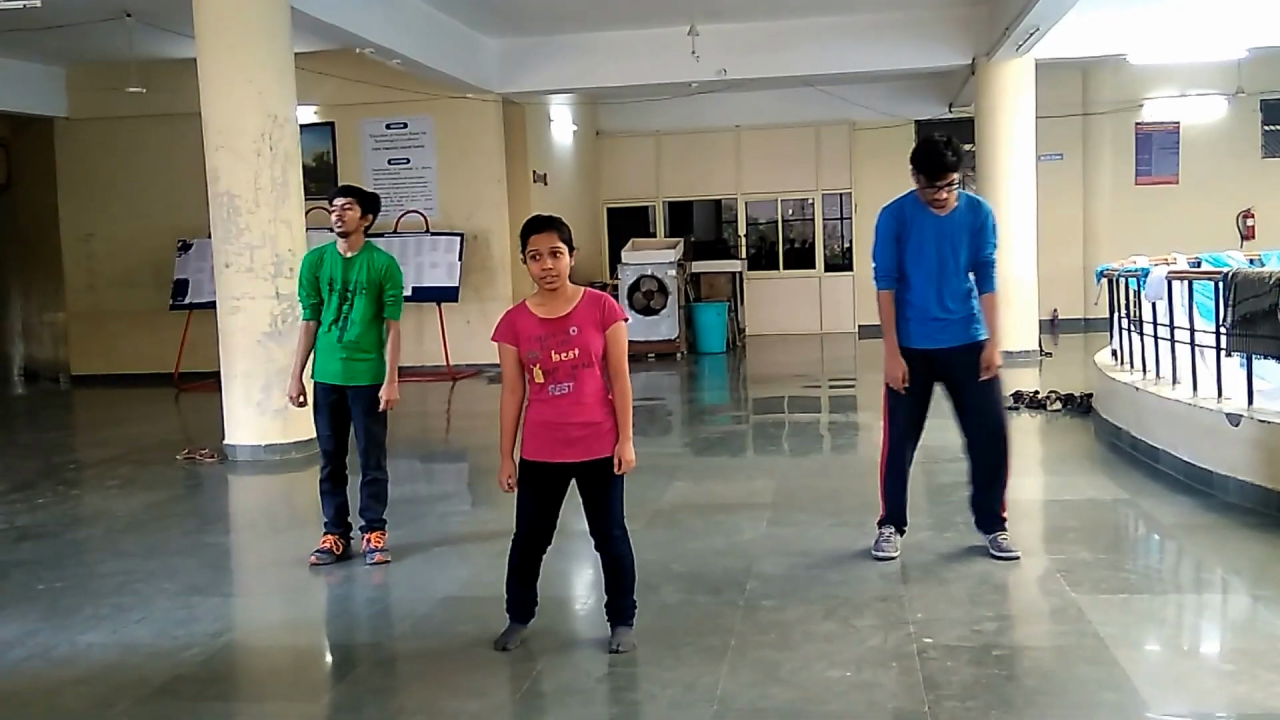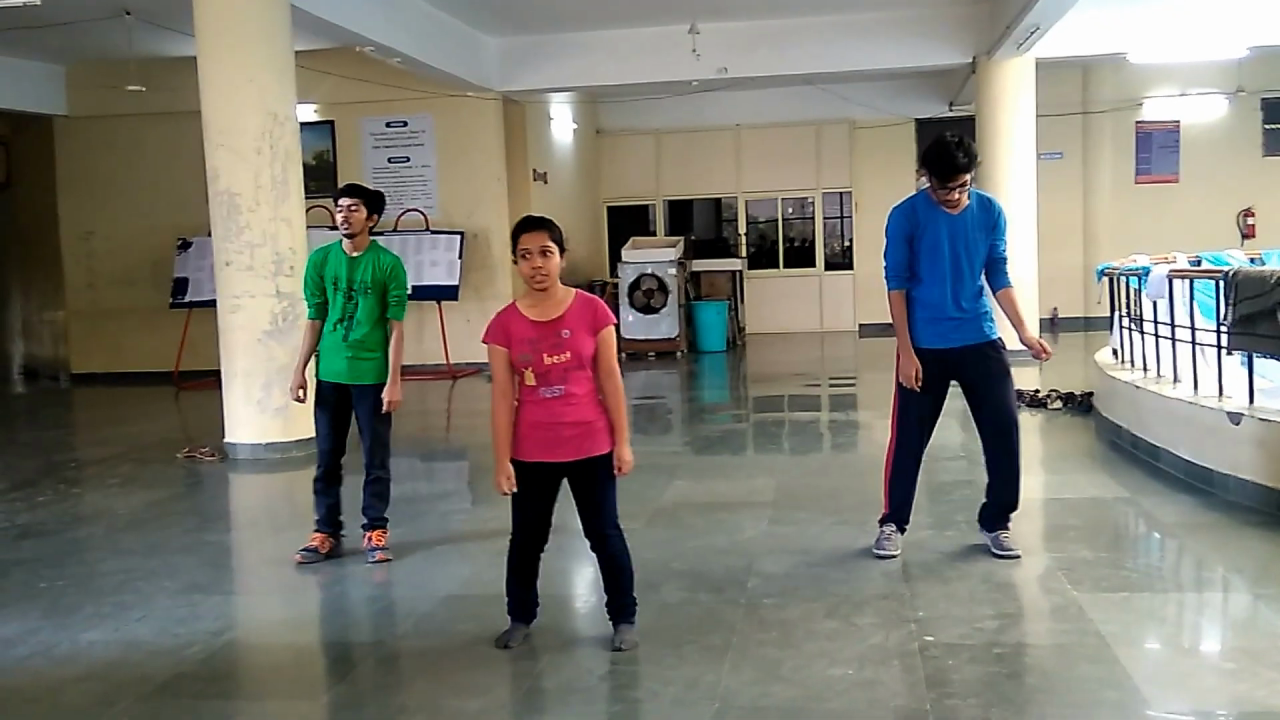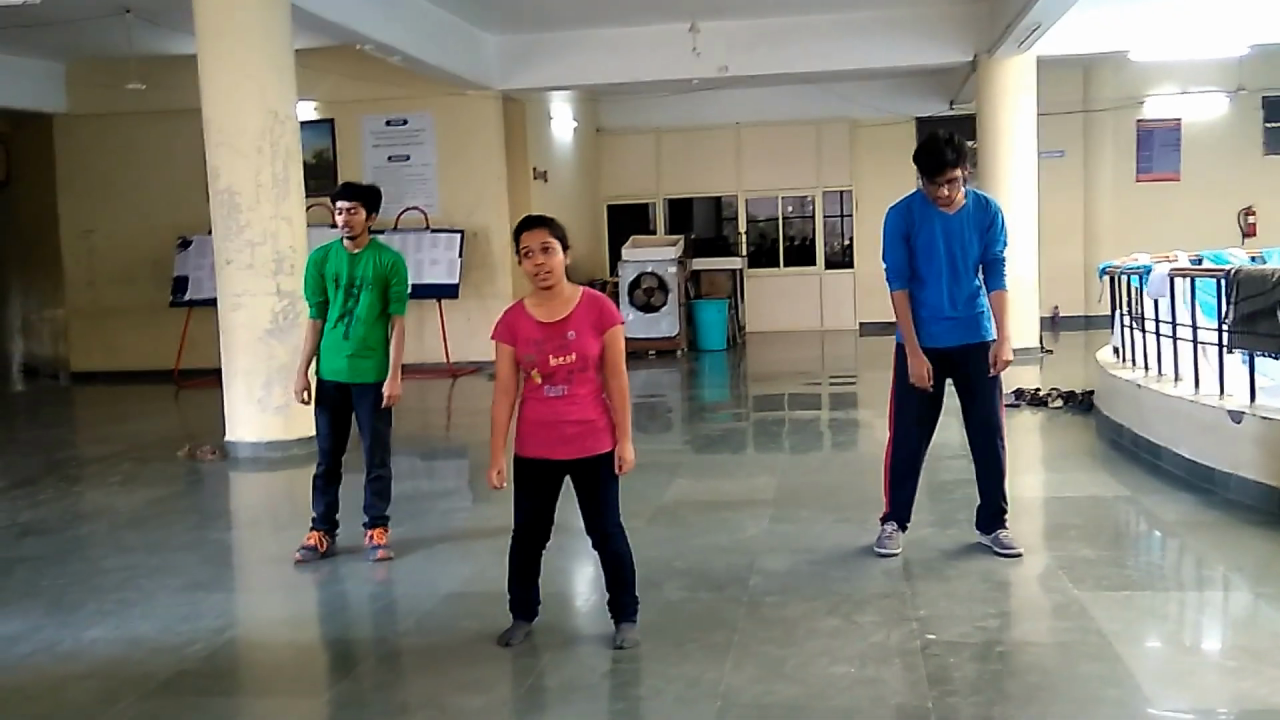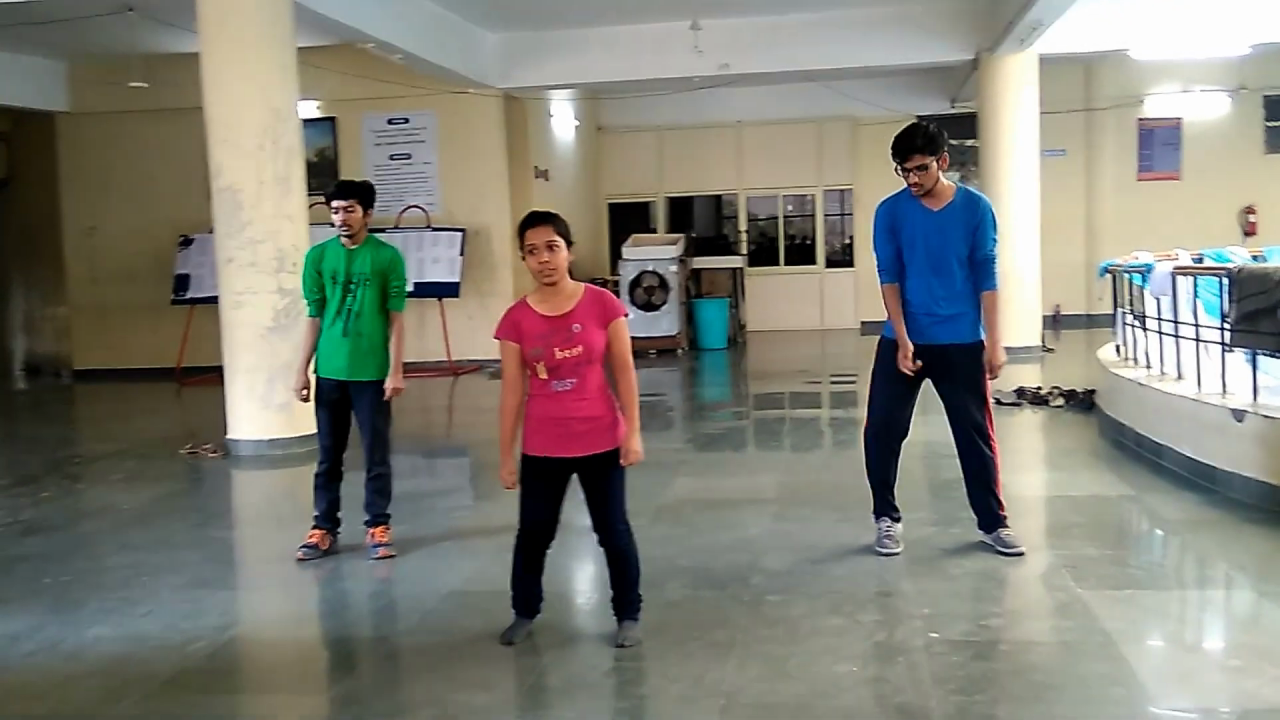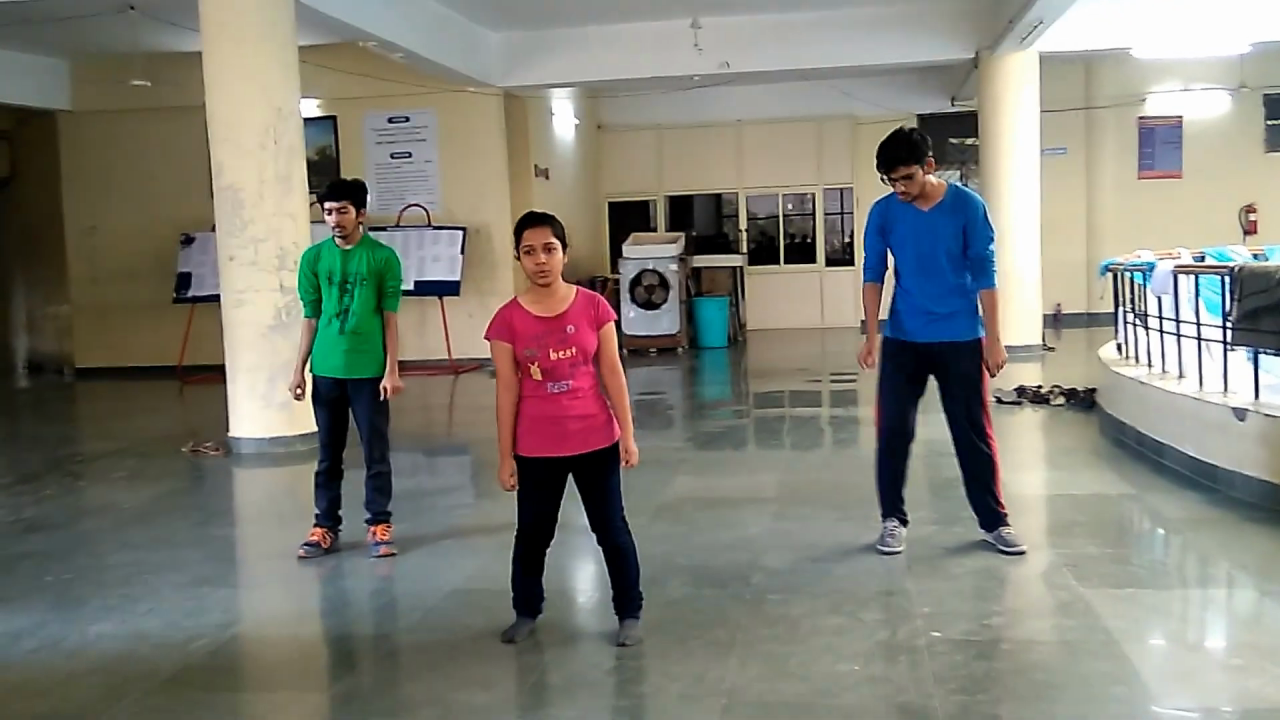
dt=0.2s
person 1, frame 1
left shoulder: (601, 307)
right shoulder: (514, 321)
left elbow: (619, 377)
right elbow: (512, 392)
left wrist: (626, 439)
right wrist: (506, 456)
left hip: (599, 446)
right hip: (540, 451)
left knee: (610, 535)
right knee: (529, 537)
left ankle: (622, 621)
right ankle: (518, 618)
person 1, frame 2
left shoulder: (591, 309)
right shoulder: (505, 322)
left elbow: (610, 379)
right elbow: (503, 395)
left wrist: (623, 441)
right wrist: (502, 460)
left hip: (591, 446)
right hip: (532, 452)
left knee: (605, 534)
right knee: (526, 537)
left ankle: (623, 619)
right ankle: (520, 618)
person 1, frame 3
left shoulder: (598, 307)
right shoulder: (512, 321)
left elbow: (616, 378)
right elbow: (505, 391)
left wrist: (624, 440)
right wrist: (496, 456)
left hip: (594, 445)
right hip: (535, 450)
left knee: (607, 532)
right knee: (528, 534)
left ankle: (625, 617)
right ankle: (522, 615)
person 1, frame 4
left shoulder: (602, 303)
right shoulder: (516, 318)
left elbow: (623, 370)
right elbow: (512, 389)
left wrist: (633, 431)
right wrist: (506, 454)
left hip: (600, 441)
right hip: (543, 447)
left knee: (613, 529)
right knee: (533, 531)
left ankle: (628, 615)
right ankle: (524, 612)
person 1, frame 5
left shoulder: (593, 305)
right shoulder: (507, 318)
left elbow: (612, 372)
right elbow: (507, 390)
left wrist: (628, 433)
right wrist: (505, 455)
left hip: (596, 441)
right hip: (536, 448)
left knee: (611, 529)
right knee: (533, 532)
left ankle: (629, 613)
right ankle: (526, 612)
person 2, frame 1
left shoulder: (979, 213)
right shoulder: (894, 216)
left elbow: (986, 280)
right elbow: (885, 285)
left wrist: (992, 342)
right wrist: (892, 352)
left hip: (967, 342)
right hip: (911, 345)
left knee: (991, 433)
right knee: (899, 438)
left ankle: (992, 524)
right ankle: (891, 525)
person 2, frame 2
left shoulder: (990, 211)
right shoulder: (905, 215)
left elbow: (998, 276)
right elbow: (897, 284)
left wrist: (1024, 331)
right wrist: (905, 352)
left hip: (980, 340)
right hip: (924, 345)
left knee: (1004, 431)
right knee: (908, 438)
left ankle: (995, 522)
right ankle: (893, 523)
person 2, frame 3
left shoulder: (987, 211)
right shoulder: (901, 216)
left elbow: (995, 277)
right elbow: (898, 284)
left wrist: (1003, 338)
right wrist: (914, 351)
left hip: (976, 340)
right hip: (921, 343)
left knee: (990, 435)
right knee: (907, 437)
left ankle: (992, 523)
right ankle: (894, 521)
person 2, frame 4
left shoulder: (976, 207)
right shoulder: (890, 211)
left elbow: (986, 276)
right elbow: (889, 277)
left wrist: (993, 341)
right wrist: (902, 339)
left hip: (962, 340)
right hip: (904, 338)
left knee: (976, 434)
right knee: (881, 430)
left ankle: (993, 522)
right ankle: (887, 516)
person 2, frame 5
left shoulder: (967, 205)
right shoulder: (882, 213)
left elbow: (984, 273)
right elbow: (873, 275)
left wrist: (994, 339)
right wrist: (872, 336)
left hip: (961, 338)
right hip: (903, 339)
left knee: (973, 431)
right knee: (892, 431)
left ankle: (993, 521)
right ankle: (893, 518)
person 3, frame 1
left shoulder: (384, 265)
right shoulder: (315, 261)
left elbow: (392, 327)
right elbow: (310, 322)
left wrist: (391, 380)
right wrist: (296, 375)
left hip: (367, 376)
right hip: (327, 376)
left knee: (372, 460)
right knee: (331, 460)
left ankle: (374, 532)
right ankle: (336, 534)
person 3, frame 2
left shoulder: (389, 264)
right shoulder: (320, 260)
left elbow: (396, 327)
right elbow: (315, 320)
left wrist: (394, 381)
right wrist: (299, 370)
left hip: (372, 375)
right hip: (330, 374)
left knee: (376, 458)
right knee: (327, 458)
left ankle: (375, 531)
right ankle: (326, 533)
person 3, frame 3
left shoulder: (389, 261)
right shoulder: (320, 259)
left elbow: (397, 323)
right elbow: (316, 320)
left wrist: (394, 376)
right wrist: (302, 371)
left hip: (372, 374)
right hip: (331, 373)
left knee: (377, 456)
right knee: (328, 457)
left ankle: (376, 529)
right ankle: (322, 531)
person 3, frame 4
left shoulder: (387, 257)
right shoulder: (318, 257)
left elbow: (395, 319)
right elbow: (315, 318)
left wrist: (396, 370)
right wrist: (302, 369)
left hip: (372, 372)
right hip: (329, 371)
left knee: (376, 454)
right knee: (329, 455)
left ankle: (378, 527)
right ankle: (324, 529)
person 3, frame 5
left shoulder: (382, 257)
right shoulder: (313, 258)
left elbow: (390, 318)
right elbow: (311, 318)
left wrist: (392, 369)
right wrist: (298, 369)
left hip: (368, 370)
right hip: (326, 370)
left knee: (376, 452)
right knee: (329, 454)
left ankle: (379, 525)
right ankle: (325, 527)
